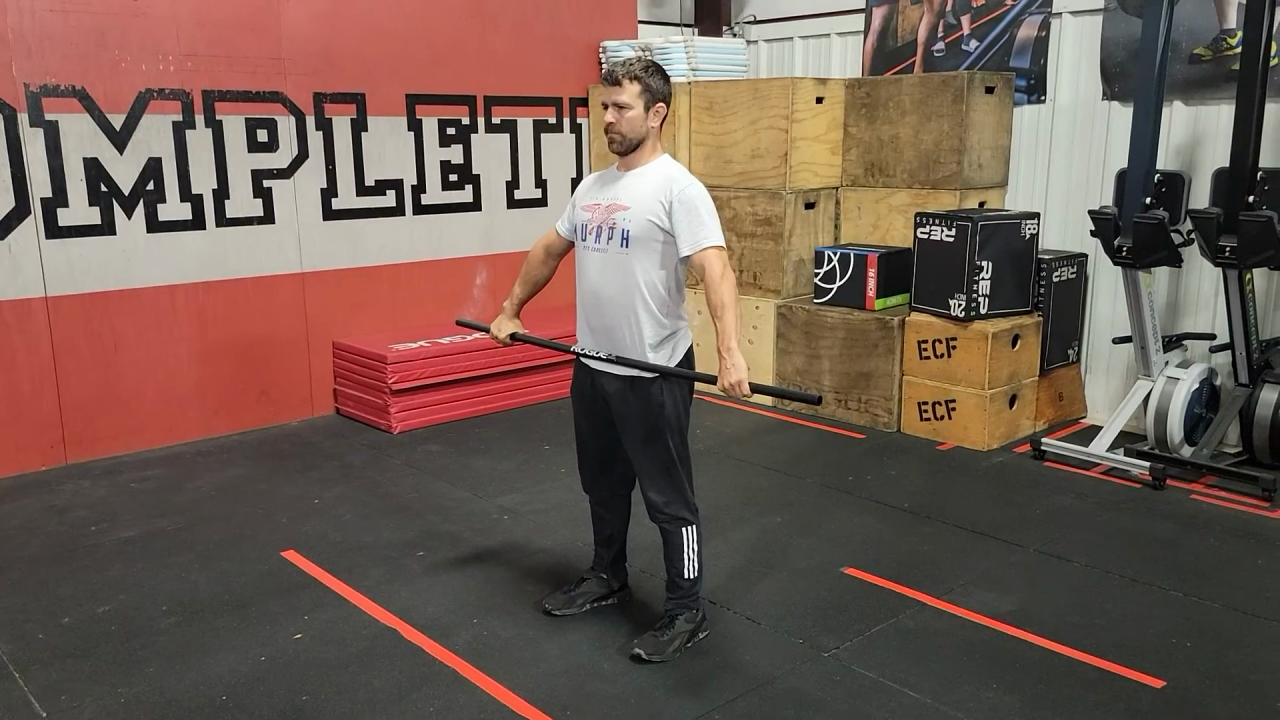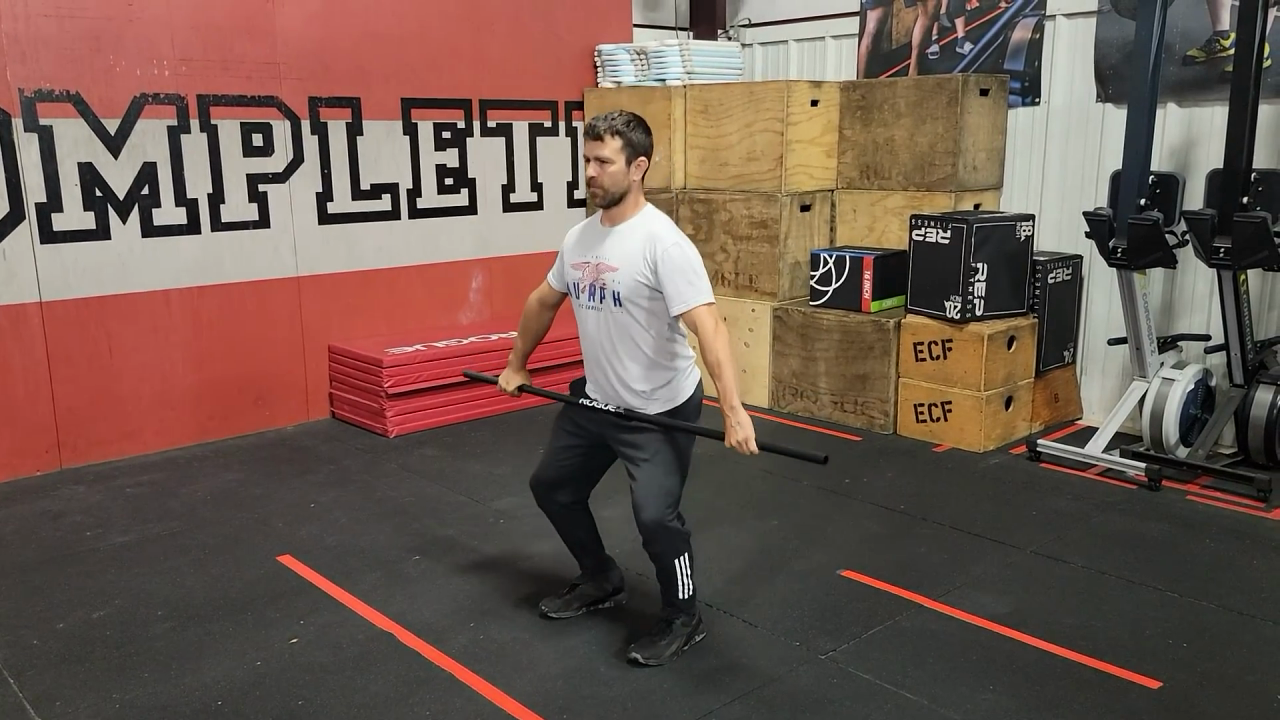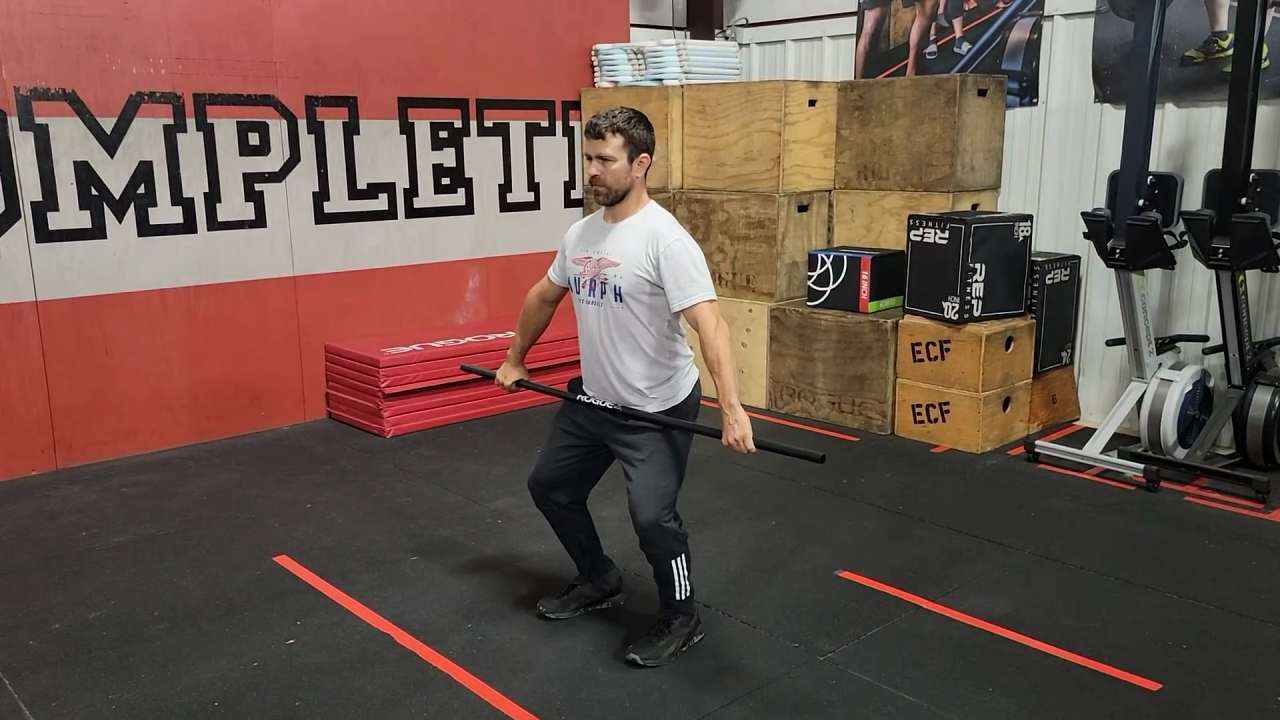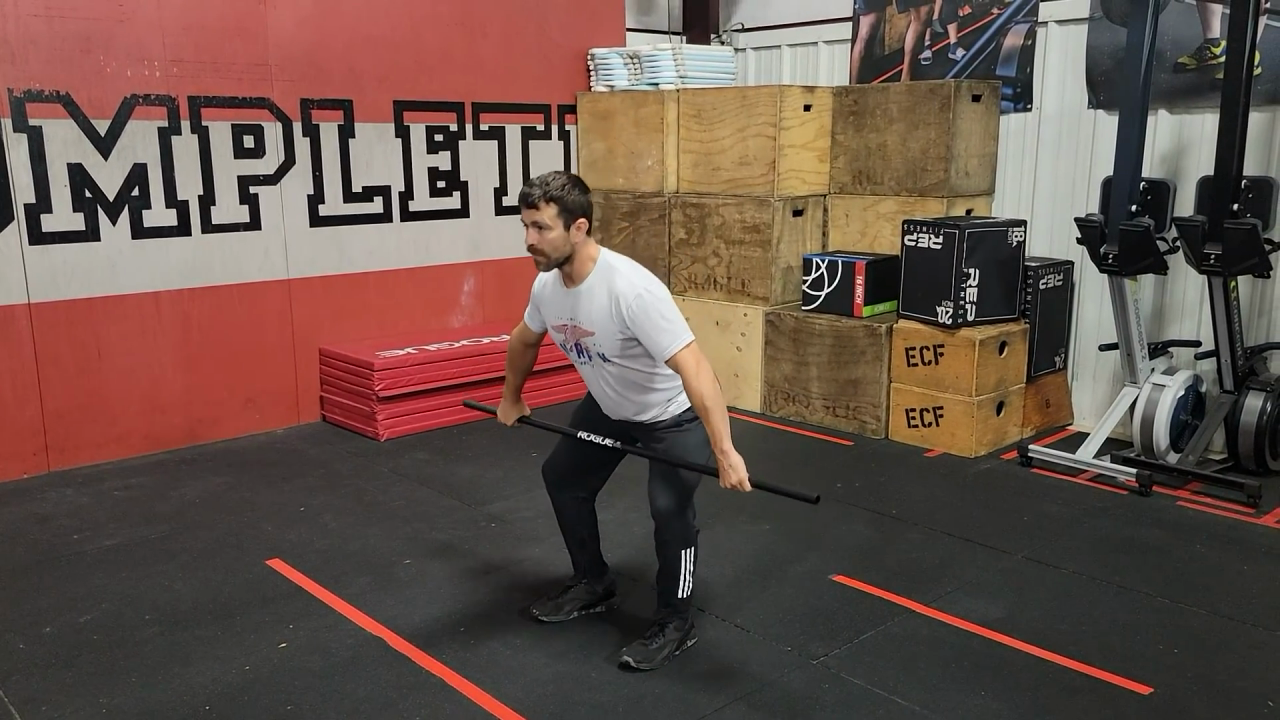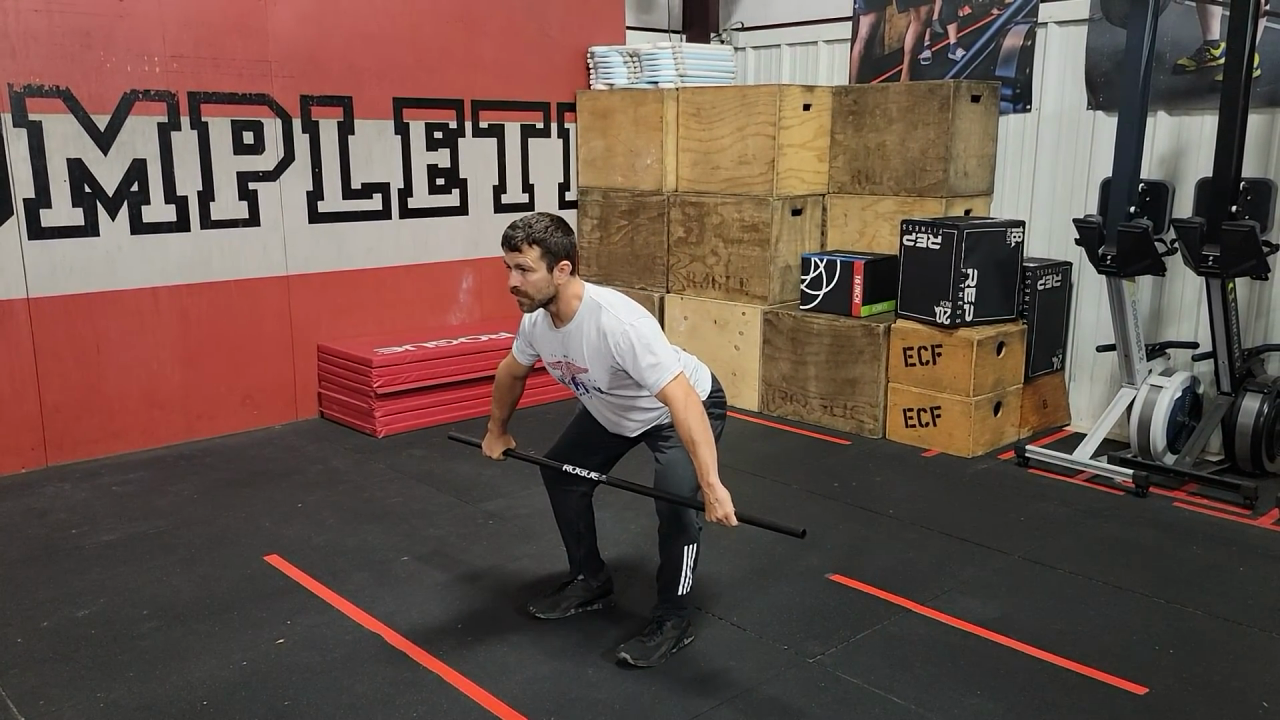
dt=1s
person 1, frame 1
left shoulder: (677, 188)
right shoulder: (592, 188)
left elbow: (715, 269)
right elbow: (548, 250)
left wrist: (730, 352)
right wrist: (511, 310)
left hip: (652, 373)
right hip: (592, 366)
left knee: (667, 498)
right knee: (601, 483)
left ankle: (685, 612)
right ankle: (607, 576)
person 1, frame 2
left shoulder: (662, 242)
right shoulder: (579, 238)
left elbow: (708, 326)
right elbow: (543, 301)
left wrist: (733, 411)
right wrist: (516, 364)
left hip: (661, 409)
right hip: (597, 400)
left knee: (655, 514)
right knee: (551, 485)
left ankle: (681, 619)
right ankle: (600, 580)
person 1, frame 3
left shoulder: (664, 238)
right shoulder: (581, 233)
left elbow: (708, 322)
right elbow: (543, 296)
left wrist: (731, 408)
right wrist: (515, 359)
left hip: (656, 409)
right hip: (592, 397)
left knee: (652, 515)
right knee: (549, 485)
left ankle: (680, 619)
right ankle: (598, 582)
person 1, frame 4
left shoulder: (630, 288)
right shoulder: (547, 285)
left elbow: (693, 367)
right elbow: (524, 340)
left wrist: (724, 451)
right wrist: (511, 397)
left hip: (674, 410)
right hip: (610, 406)
left knee: (669, 506)
right knee: (562, 478)
left ankle: (675, 623)
right ankle: (592, 583)
person 1, frame 5
left shoulder: (619, 322)
right shoulder: (535, 321)
left elbow: (683, 401)
right elbow: (512, 373)
left wrist: (711, 485)
right wrist: (497, 431)
left hip: (685, 406)
left knee: (676, 498)
right knee: (561, 473)
left ankle: (672, 619)
right ankle: (590, 581)
